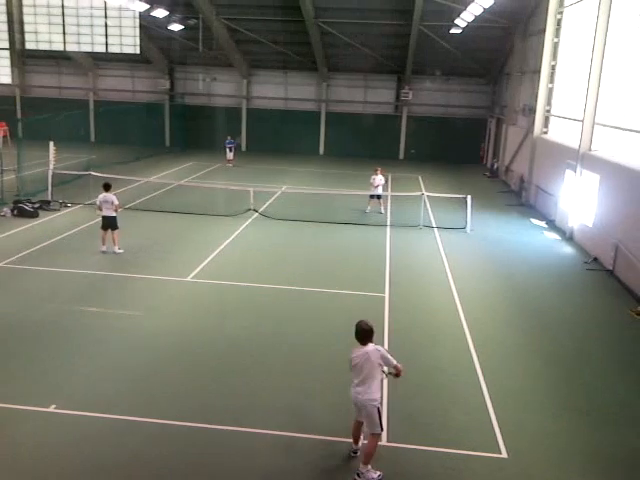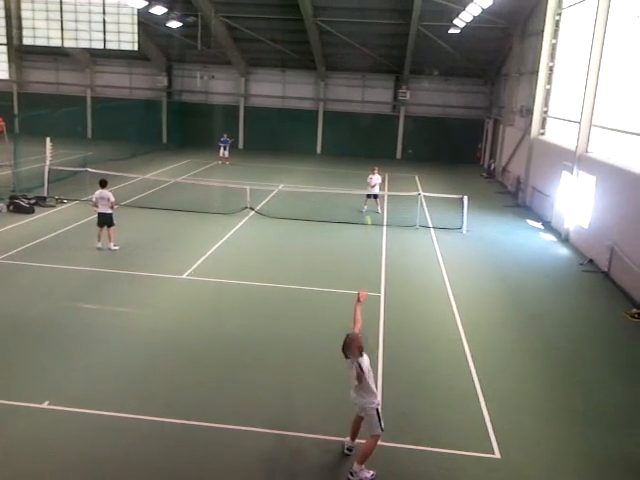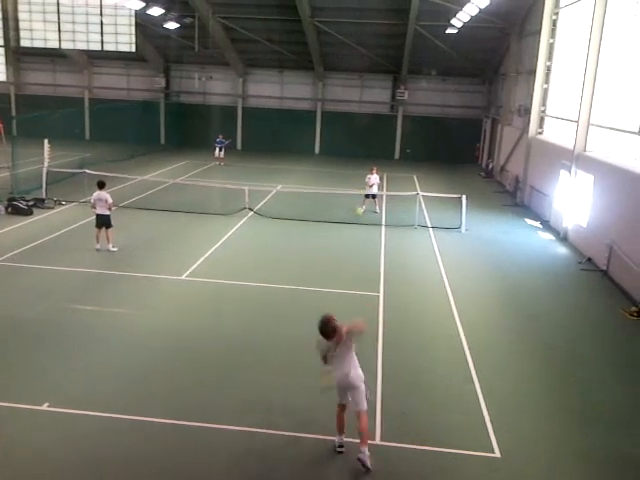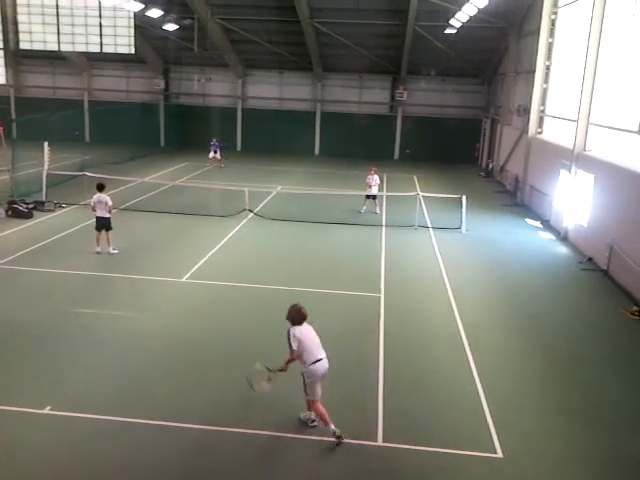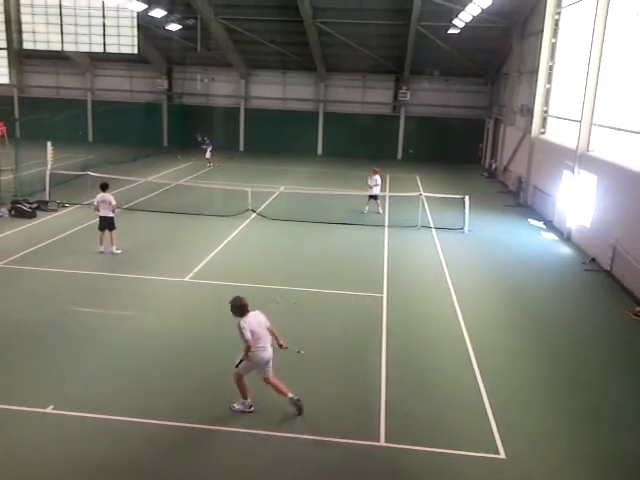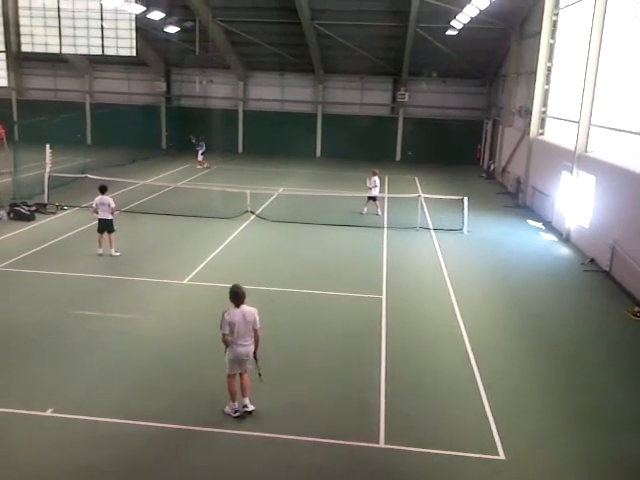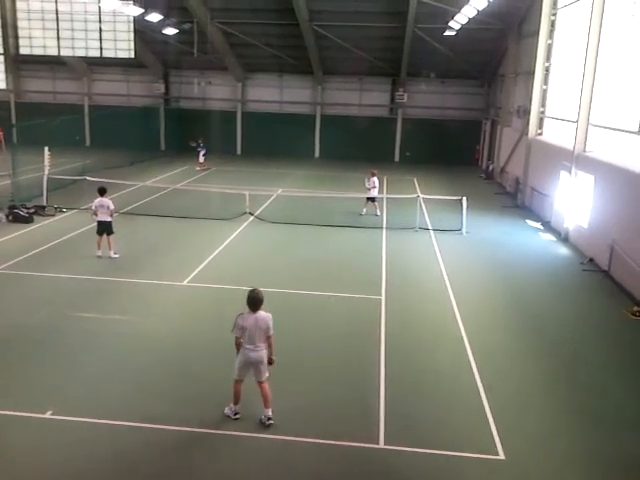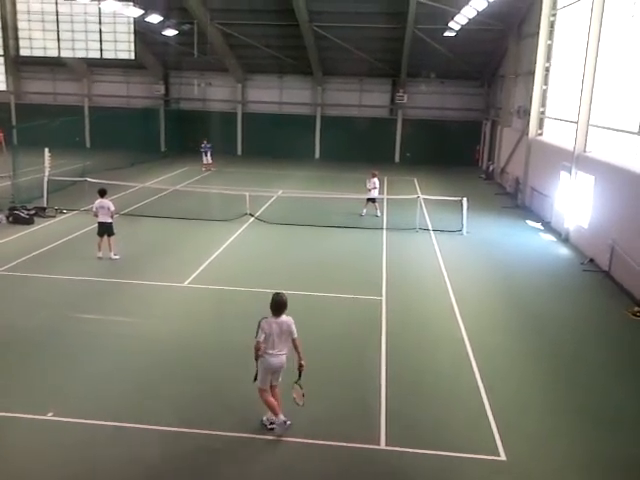
dt=0.5s
person 1, frame 1
left shoulder: (354, 353)
right shoulder: (378, 351)
right elbow: (398, 368)
right wrist: (397, 373)
left hip: (356, 395)
right hip: (370, 399)
left knee: (359, 421)
right knee: (375, 435)
left ankle: (355, 448)
person 1, frame 2
left shoulder: (352, 354)
right shoulder: (358, 361)
left elbow: (357, 323)
right elbow: (360, 380)
left wrist: (359, 303)
right wrist: (360, 372)
left hip: (358, 397)
right hip: (368, 401)
left knee: (359, 417)
right knee: (375, 436)
left ankle: (350, 444)
person 1, frame 3
left shoulder: (326, 344)
right shoulder: (344, 337)
right elbow: (357, 329)
left hip: (340, 377)
right hip: (354, 378)
left knee: (342, 406)
right knee: (362, 413)
left ankle: (340, 441)
right ankle: (364, 452)
person 1, frame 4
left shoulder: (292, 331)
right shoulder: (308, 327)
left elbow: (294, 356)
left wrist: (286, 364)
left hip: (312, 369)
right hip: (323, 363)
left knee: (314, 402)
right knee: (312, 394)
left ankle: (334, 430)
right ankle: (310, 416)
person 1, frame 5
left shoulder: (242, 323)
right shoulder: (259, 314)
left elbow: (250, 344)
right elbow: (271, 330)
left wrist: (245, 355)
right wrist: (279, 342)
left hip: (255, 355)
right hip: (268, 353)
left knee: (238, 375)
right knee: (269, 378)
left ankle: (246, 403)
right ankle: (291, 397)
person 1, frame 6
left shoulder: (228, 314)
right shoulder: (253, 311)
left elbow: (225, 338)
right elbow: (257, 334)
left wrist: (227, 348)
right wrist: (256, 349)
left hip: (234, 349)
right hip: (248, 349)
left knee: (231, 376)
right knee: (243, 373)
left ankle: (234, 407)
right ankle: (246, 403)
person 1, frame 7
left shoulder: (242, 319)
right shoulder: (267, 317)
left elbow: (238, 341)
right elbow: (269, 340)
left wrist: (239, 353)
right wrist: (271, 355)
left hip: (245, 354)
right hip: (261, 354)
left knee: (238, 381)
right knee: (263, 383)
left ankle: (234, 410)
right ankle: (268, 415)
person 1, frame 8
left shoulder: (265, 323)
right shoulder: (289, 321)
left elbow: (258, 346)
right elbow: (295, 342)
left wrist: (256, 356)
right wrist: (300, 359)
left hip: (267, 360)
right hip: (281, 359)
left knee: (264, 392)
right knee: (274, 387)
left ankle: (280, 418)
right ankle: (271, 418)
